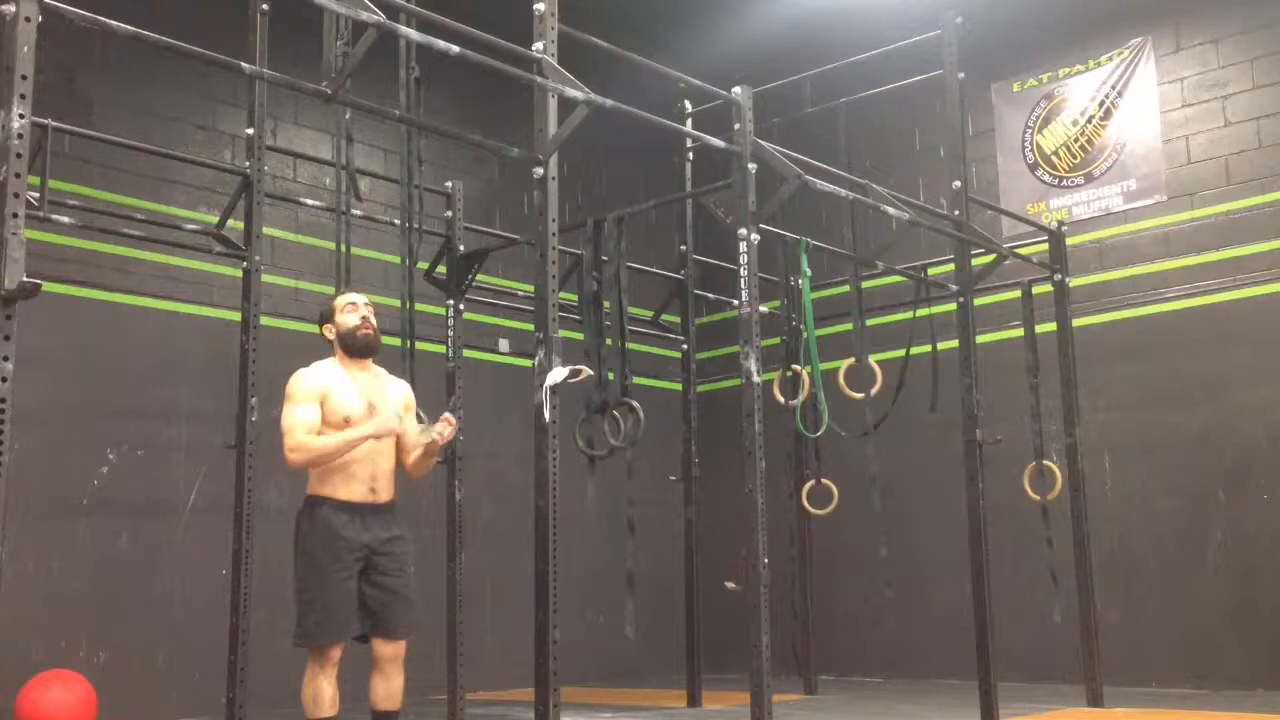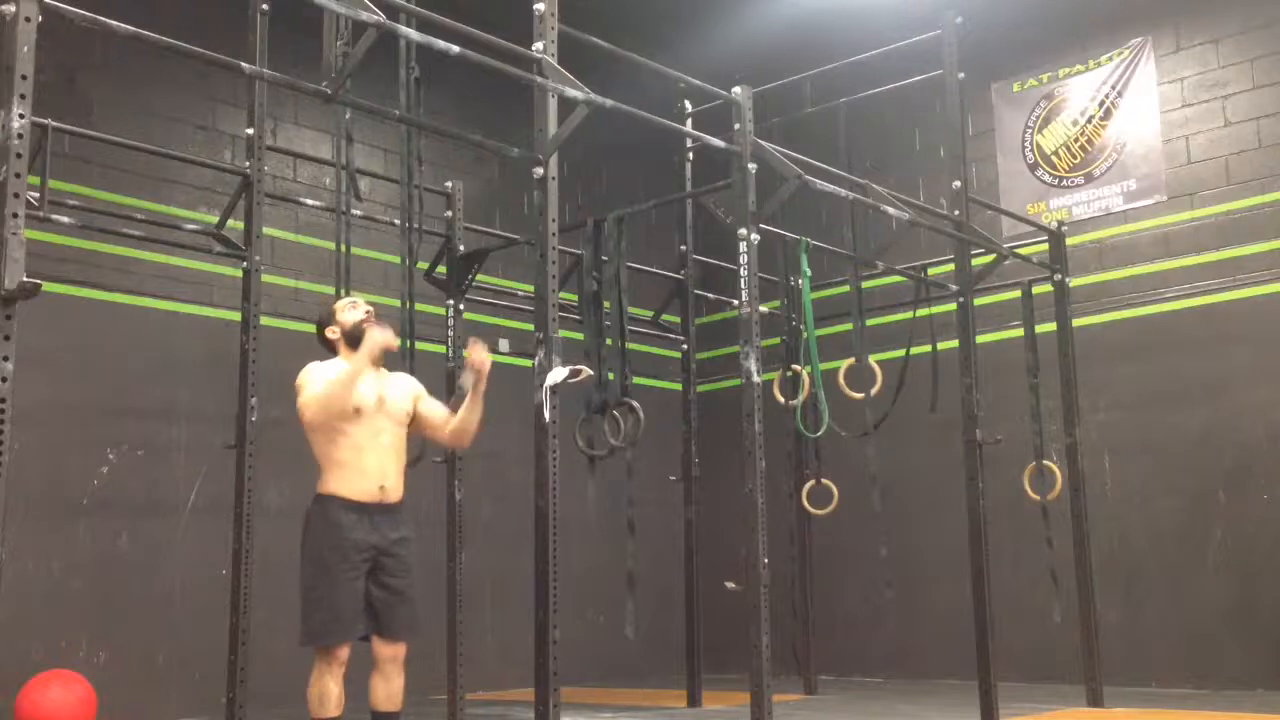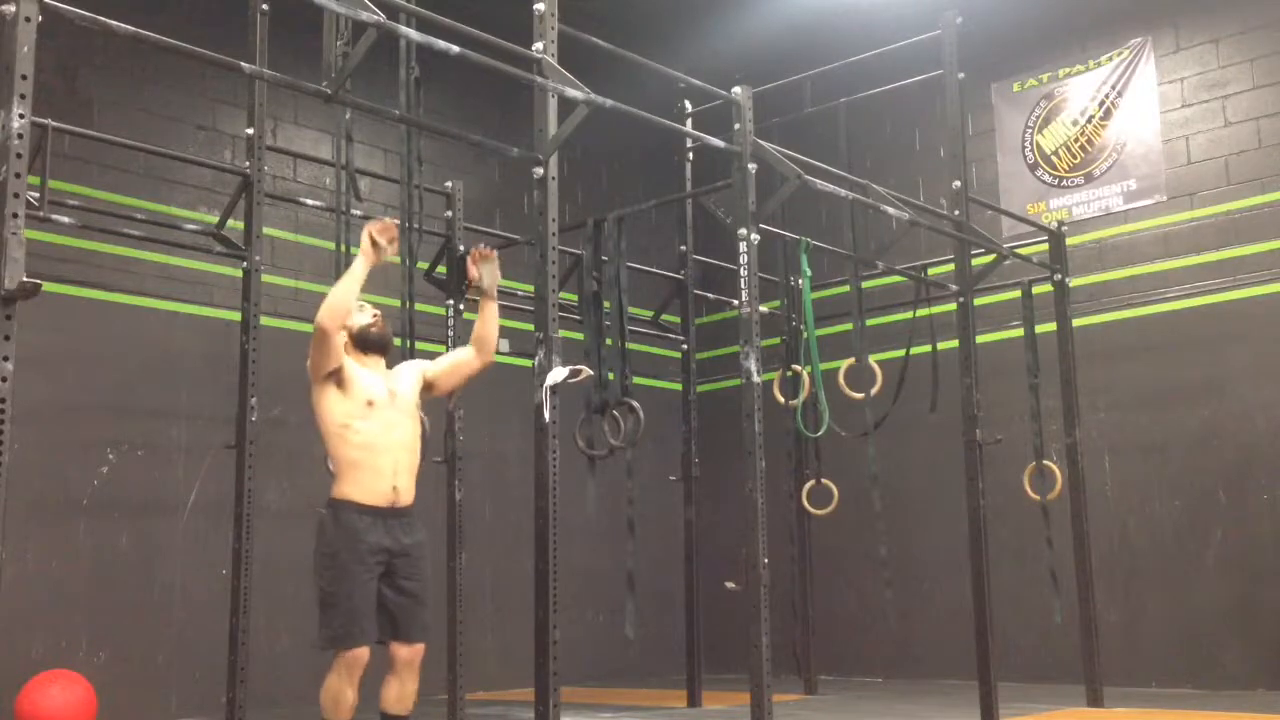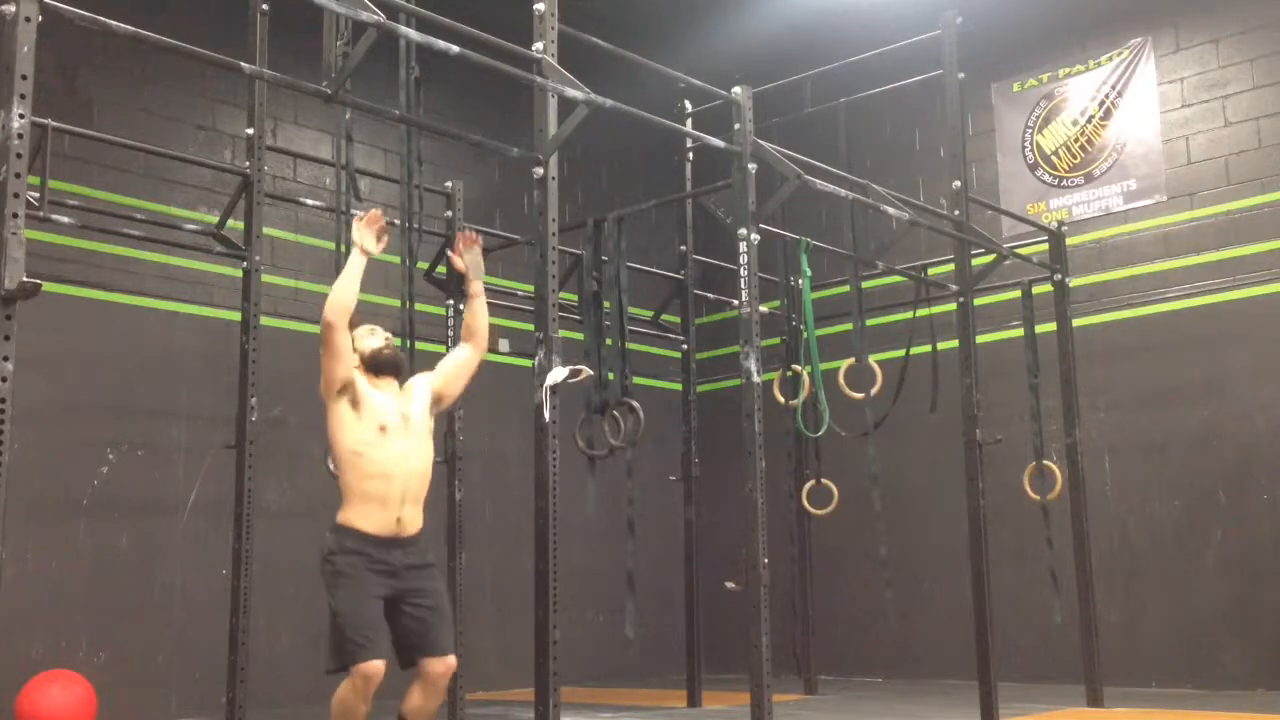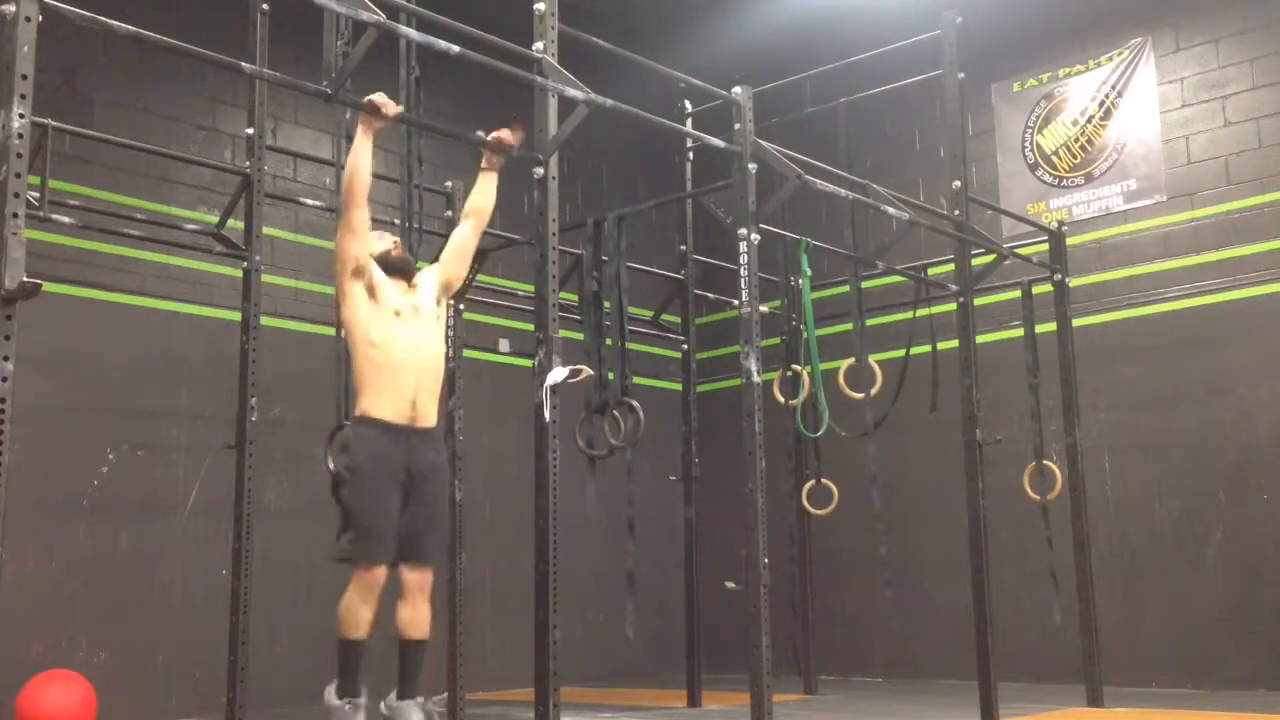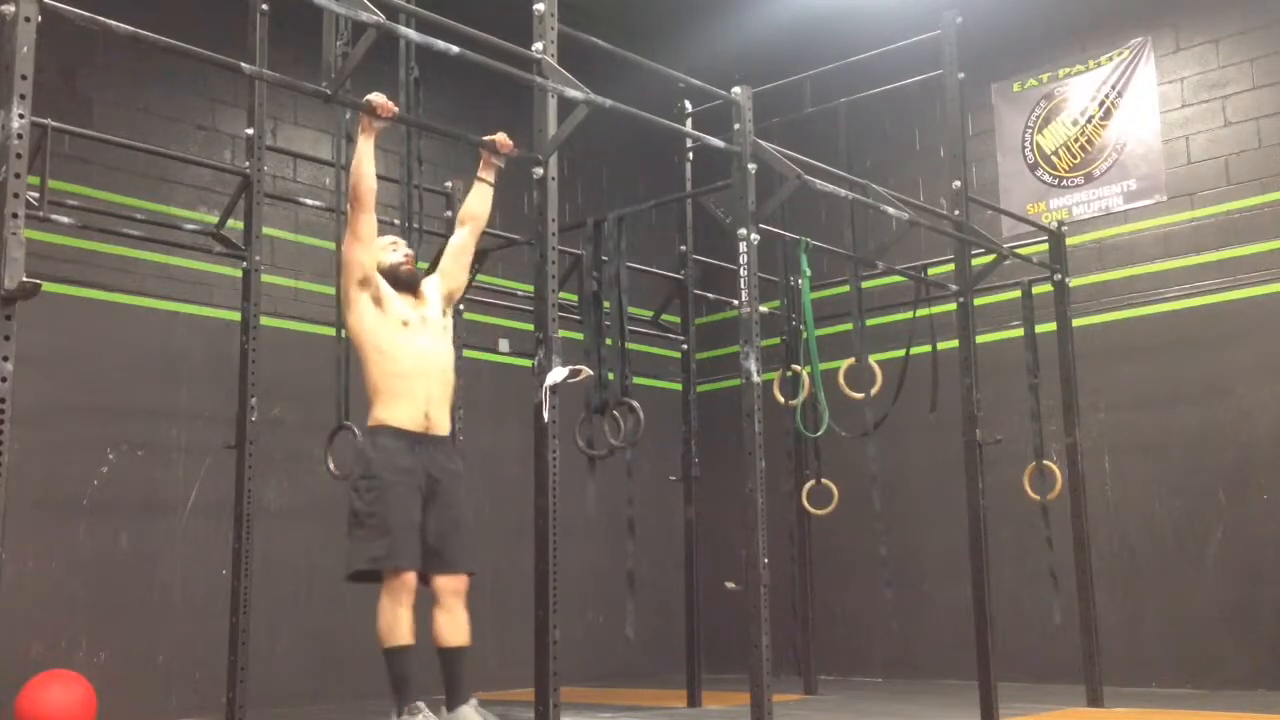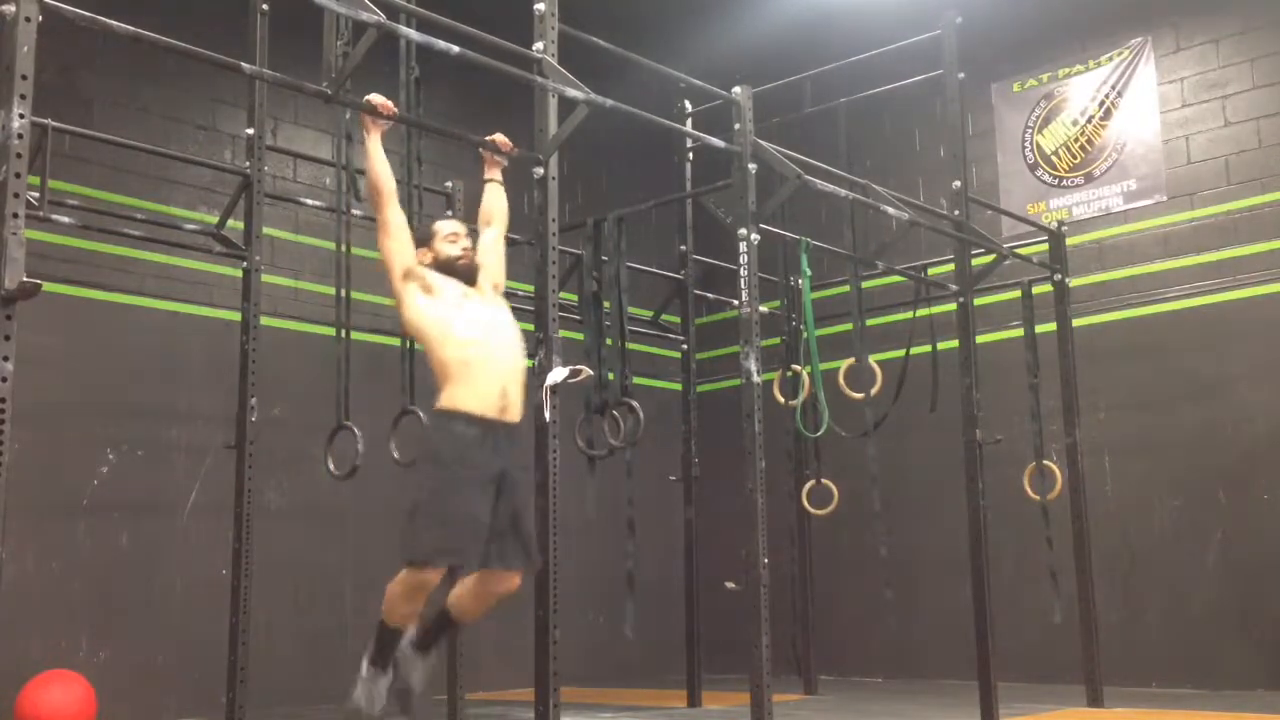
dt=0.3s
person 1, frame 1
left shoulder: (399, 389)
right shoulder: (311, 380)
left elbow: (414, 469)
right elbow: (296, 452)
left wrist: (431, 446)
right wrist: (367, 431)
left hip: (385, 526)
right hip: (329, 523)
left knee: (392, 649)
right knee: (327, 653)
person 1, frame 2
left shoulder: (403, 384)
right shoulder: (318, 374)
left elbow: (458, 437)
right elbow: (315, 417)
left wrist: (476, 384)
right wrist: (362, 357)
left hip: (392, 524)
right hip: (338, 521)
left knee: (392, 651)
right knee: (335, 652)
person 1, frame 3
left shoulder: (413, 375)
right shoulder: (332, 372)
left elbow: (483, 353)
right elbow: (325, 323)
left wrist: (486, 289)
right wrist: (365, 258)
left hip: (405, 530)
right hip: (352, 527)
left knee: (408, 654)
right knee: (352, 655)
person 1, frame 4
left shoulder: (424, 394)
right shoulder: (348, 394)
left elbow: (474, 344)
right elbow: (333, 324)
left wrist: (472, 279)
right wrist: (359, 256)
left hip: (412, 554)
right hip: (358, 554)
left knee: (441, 665)
right knee: (366, 669)
person 1, frame 5
left shoulder: (432, 286)
right shoulder: (360, 285)
left elbow: (473, 221)
right elbow: (353, 202)
left wrist: (491, 165)
right wrist: (366, 129)
left hip: (426, 449)
right hip: (376, 442)
left knee: (418, 579)
right knee: (371, 571)
person 1, frame 6
left shoulder: (437, 294)
right shoulder: (368, 294)
left elbow: (468, 227)
right elbow: (361, 208)
left wrist: (487, 170)
right wrist: (367, 133)
left hip: (442, 454)
right hip: (391, 451)
left knee: (453, 585)
right knee: (401, 581)
person 1, frame 7
left shoulder: (487, 291)
right shoulder: (418, 286)
left elbow: (494, 227)
right elbow: (387, 203)
left wrist: (493, 170)
right wrist: (374, 135)
left hip: (507, 442)
right hip: (458, 435)
left knee: (505, 576)
right knee: (426, 569)
left ankle: (420, 645)
right ankle: (379, 662)
